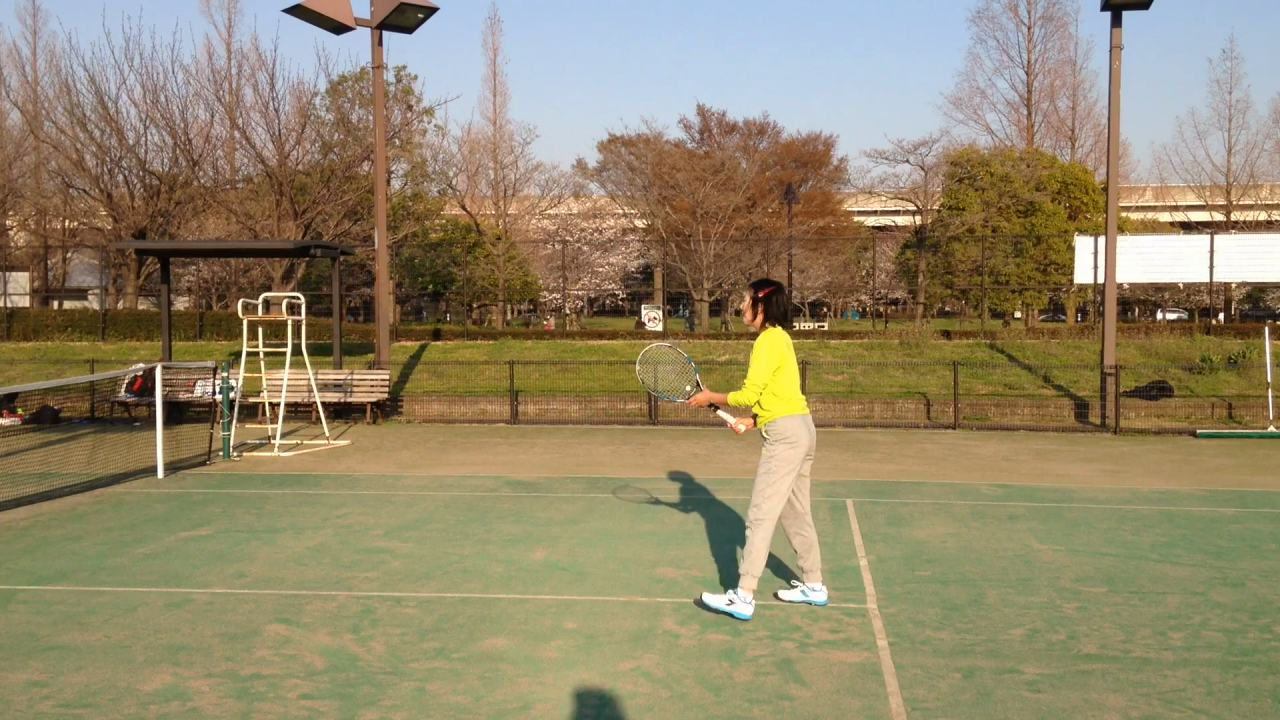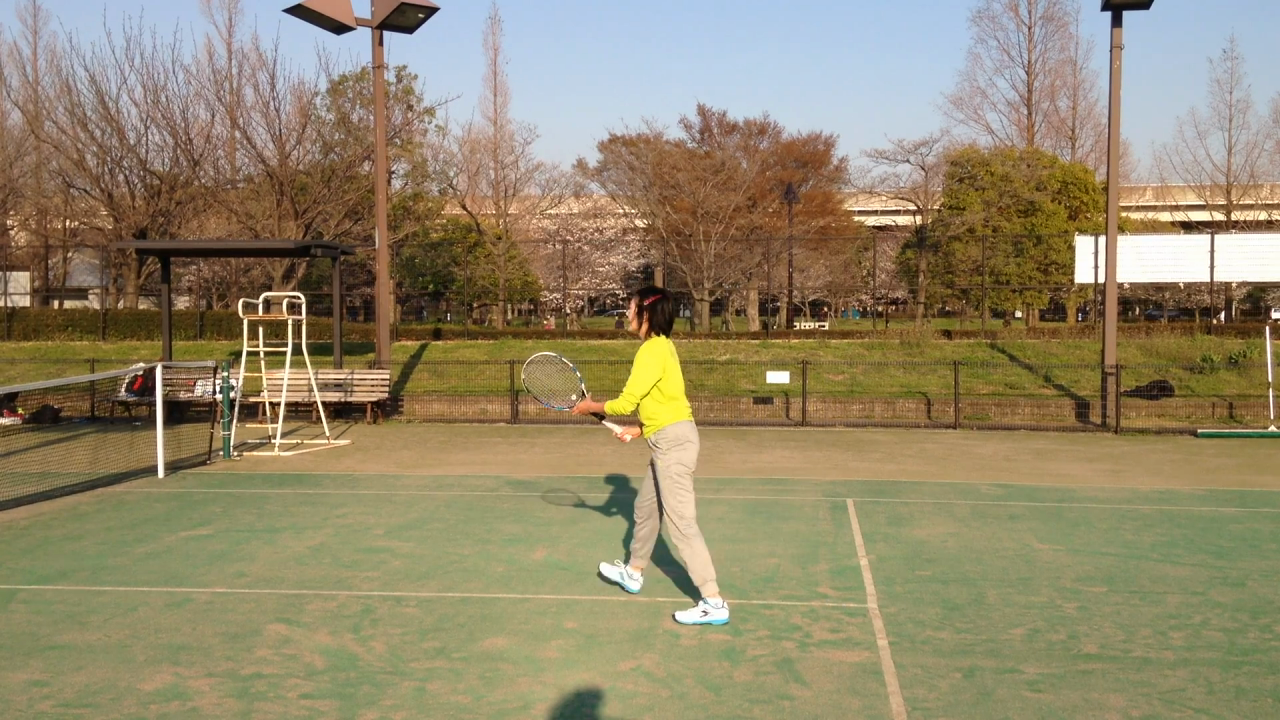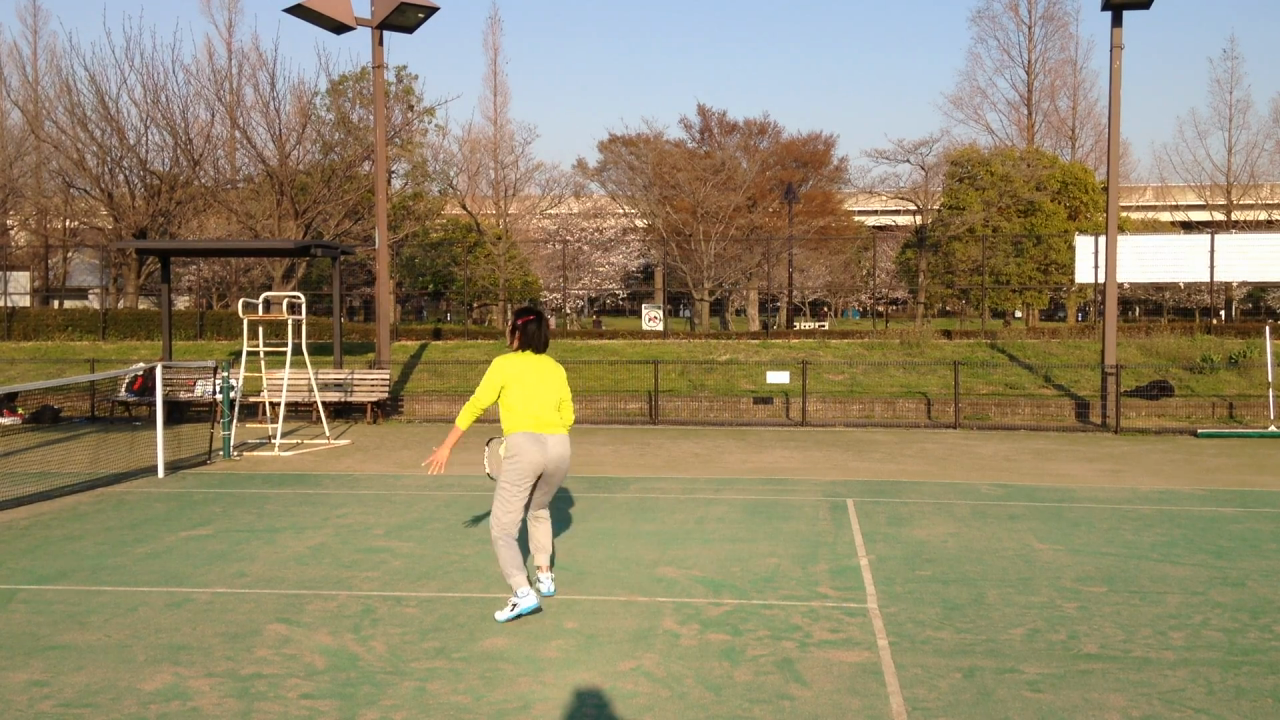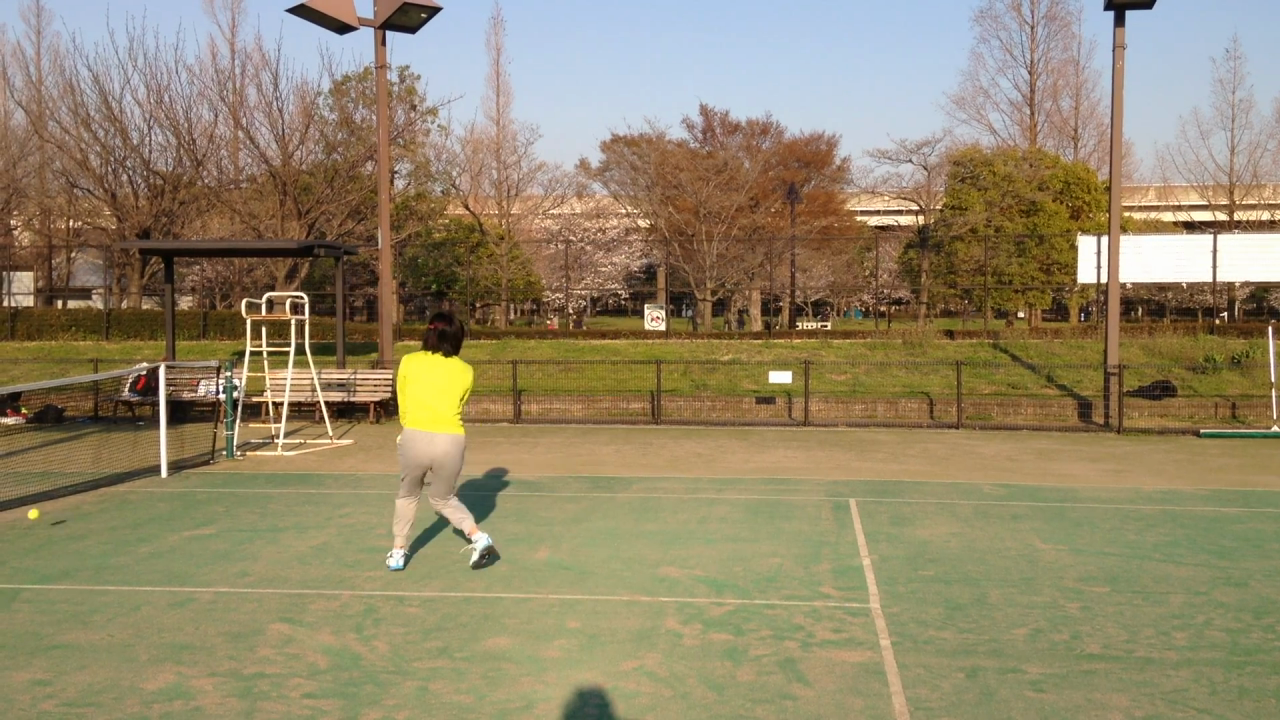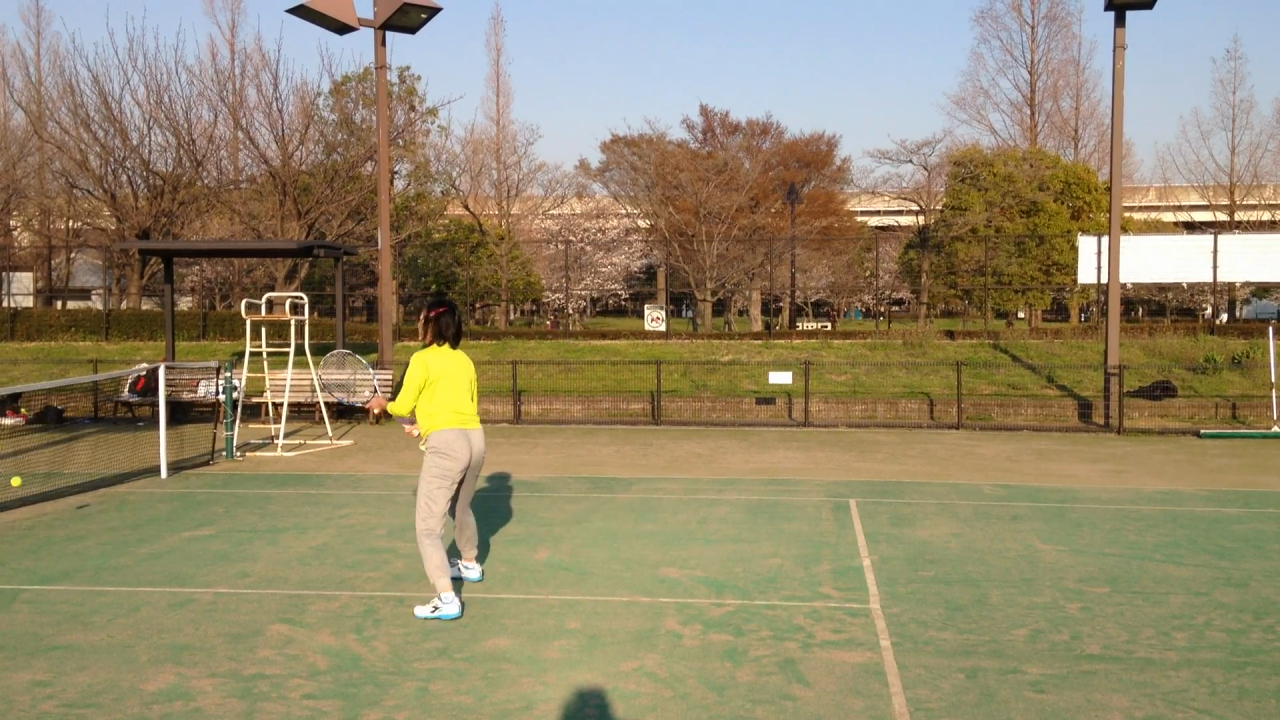
dt=0.7s
person 1, frame 1
left shoulder: (768, 341)
right shoulder: (779, 338)
left elbow: (749, 394)
left wrist: (710, 397)
right wrist: (752, 421)
left hip: (785, 436)
right hip: (798, 430)
left knee: (760, 516)
right knee: (795, 513)
left ankle: (742, 596)
right ankle: (813, 585)
person 1, frame 2
left shoulder: (652, 351)
right shoulder: (660, 347)
left elbow: (625, 403)
left wrist: (590, 406)
right wrist: (638, 429)
left hip: (674, 443)
right hip: (667, 442)
left knee: (682, 524)
right knee: (645, 508)
left ankle: (713, 603)
right ankle: (633, 571)
person 1, frame 3
left shoulder: (504, 364)
right shoulder: (555, 369)
left elbow: (474, 408)
left wrist: (446, 446)
left hip: (524, 448)
right hip: (559, 447)
left knee: (503, 530)
right knee: (538, 511)
left ankle: (523, 593)
right ankle: (544, 575)
person 1, frame 4
left shoulder: (409, 362)
right shoulder: (466, 371)
left elbow: (403, 409)
left hip: (416, 440)
right hip: (451, 443)
left knee: (408, 494)
right knee: (444, 499)
left ankle: (399, 552)
right ankle: (478, 538)
person 1, frame 5
left shoulder: (422, 359)
right shoulder: (465, 360)
left elbow: (403, 407)
left wrist: (381, 404)
left hip: (445, 445)
right hip: (475, 440)
left knee: (428, 527)
right knee: (461, 508)
left ankle: (447, 598)
right ankle: (470, 564)
